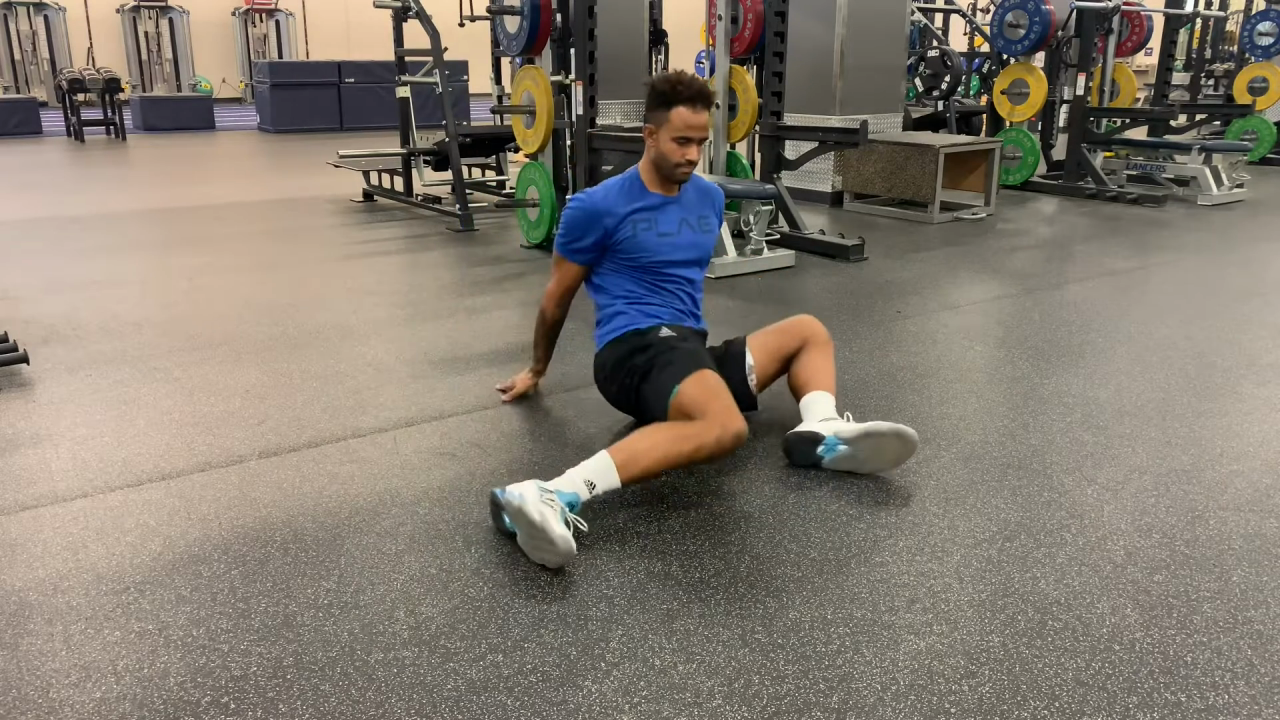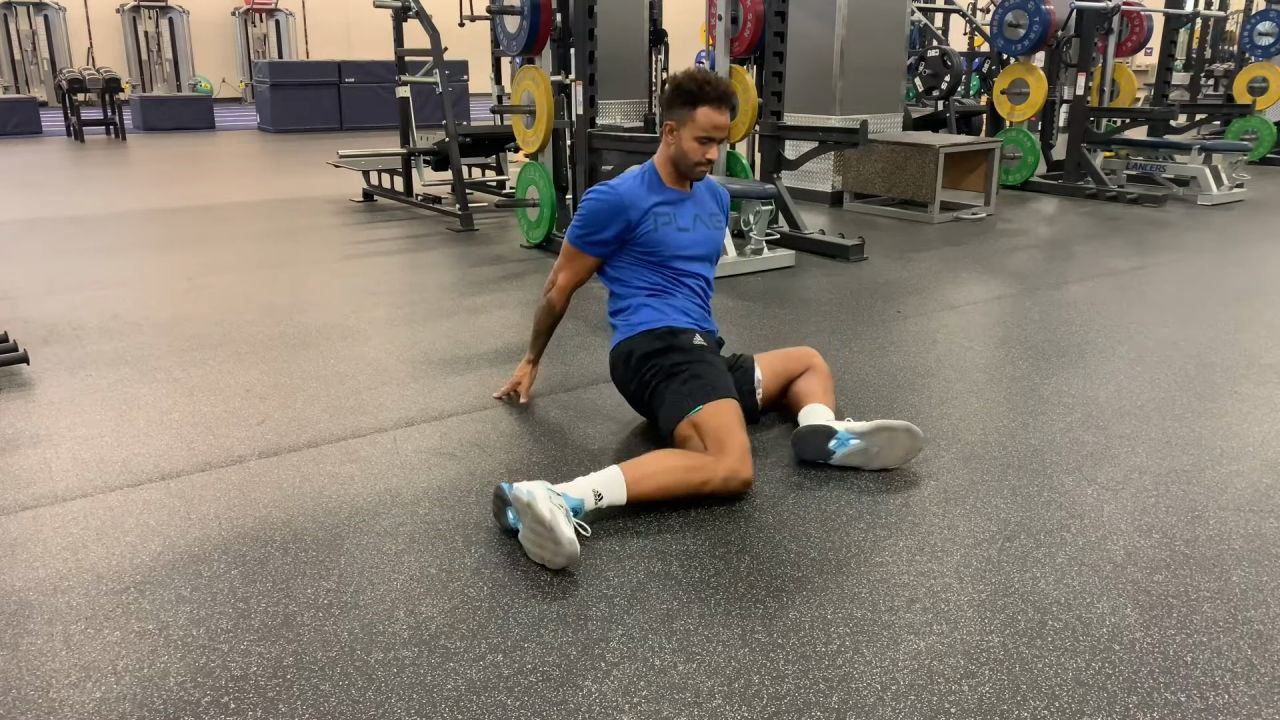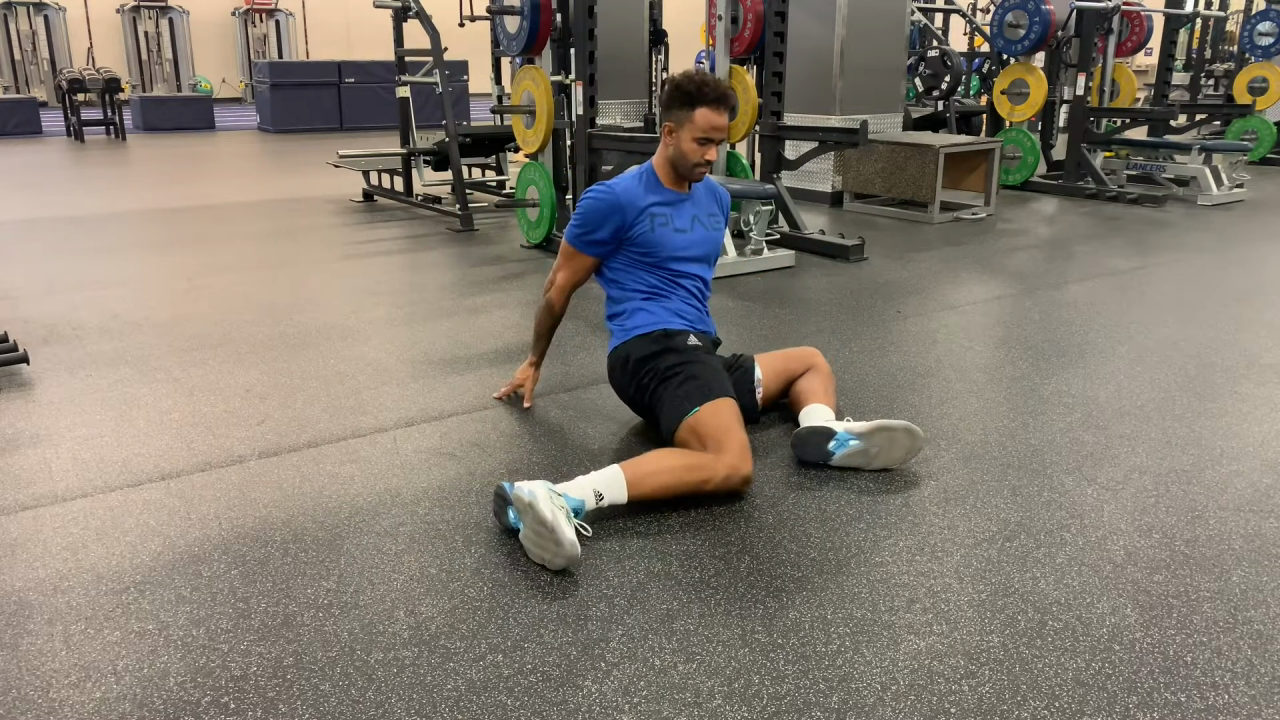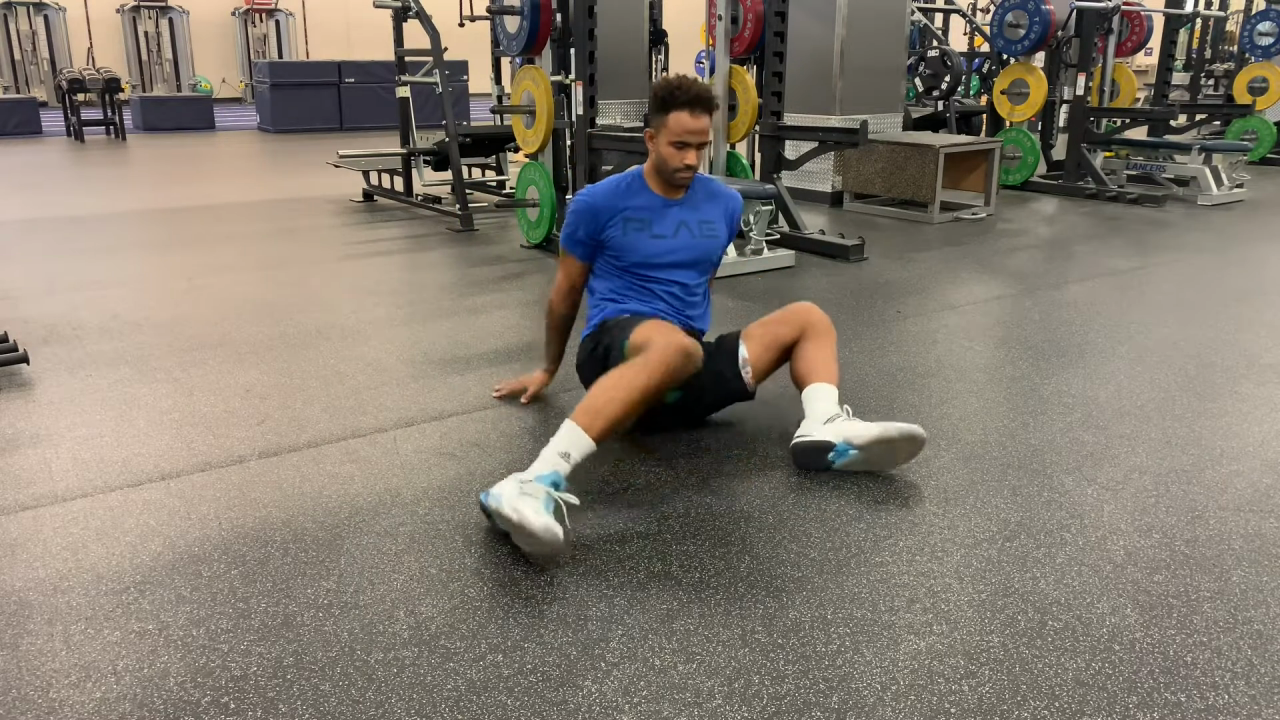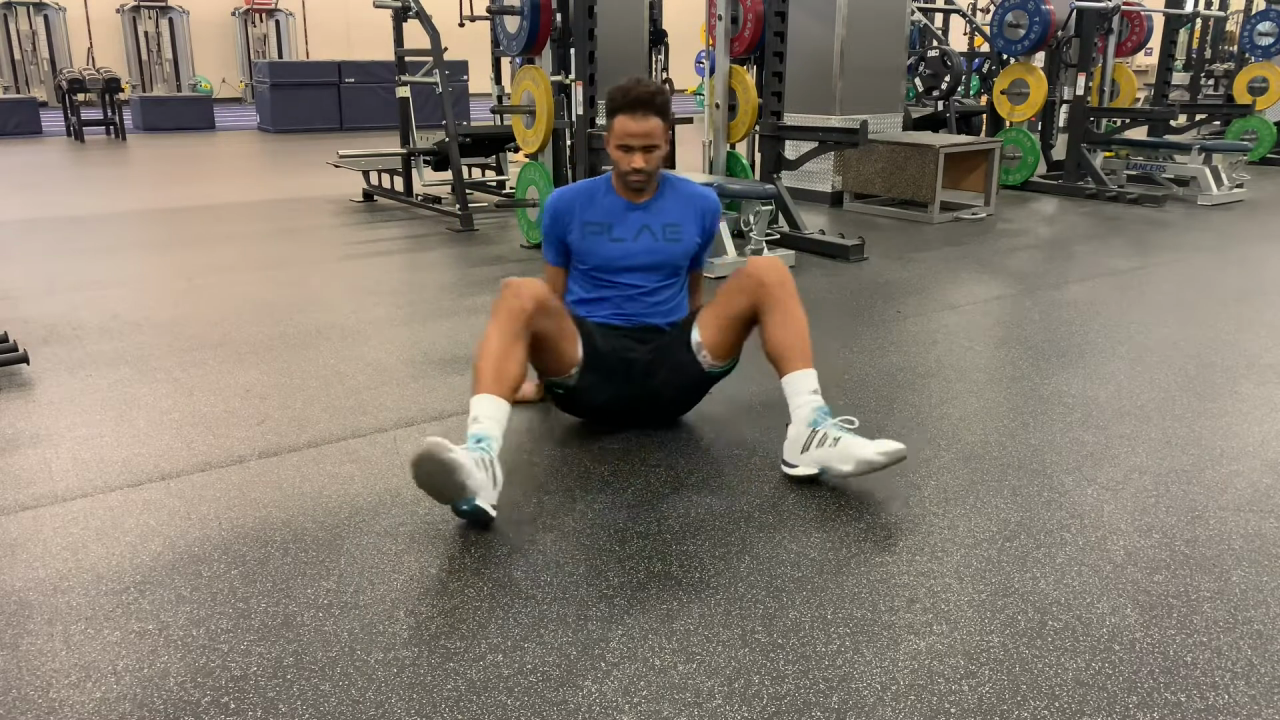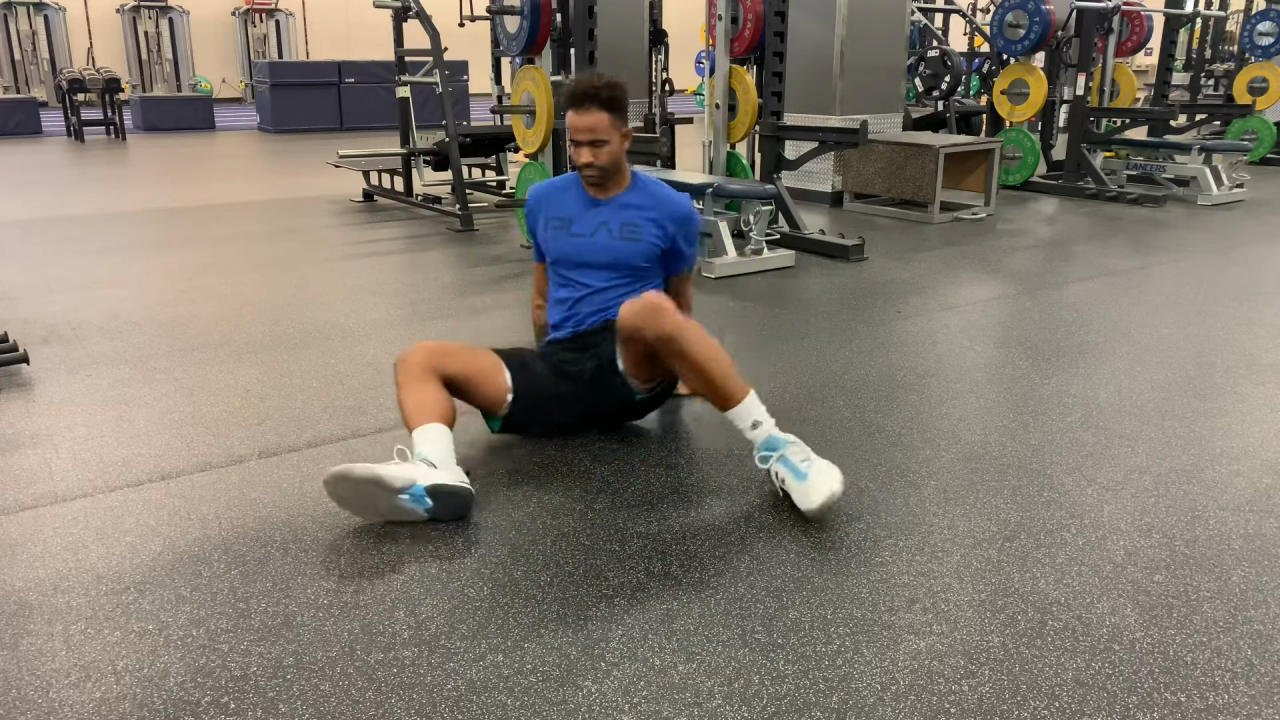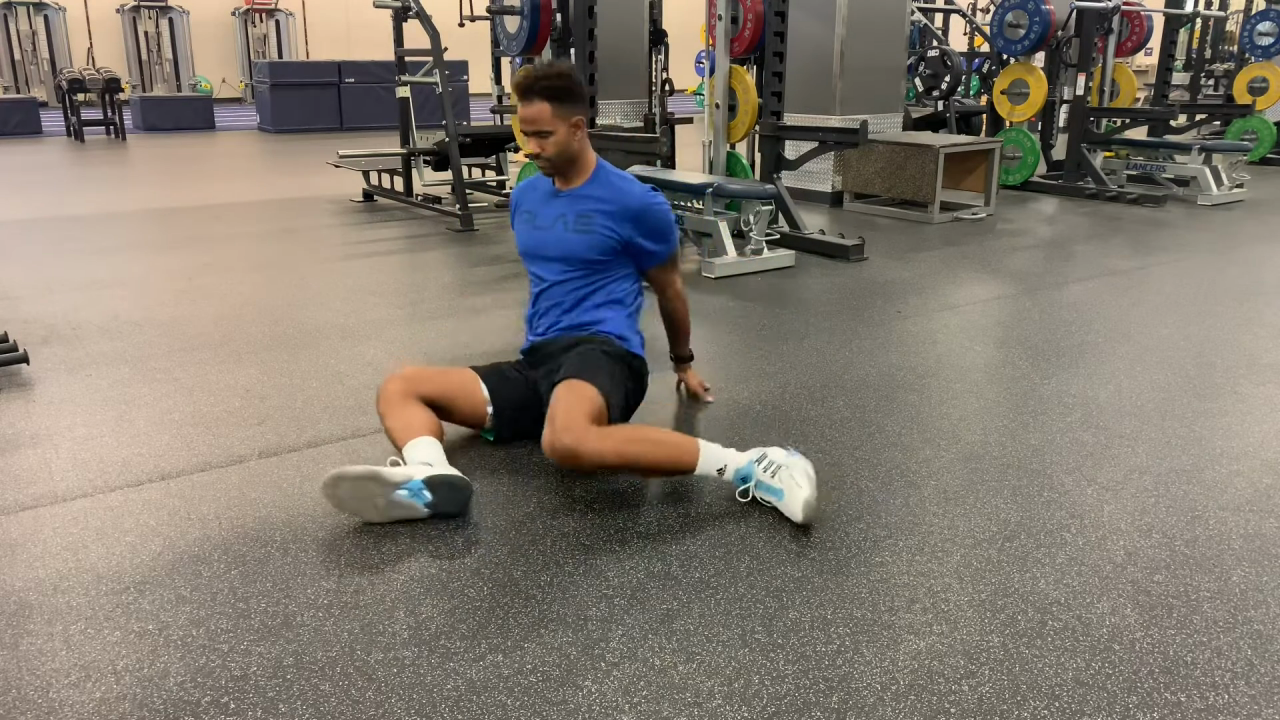
dt=0.4s
person 1, frame 1
left shoulder: (709, 199)
right shoulder: (598, 206)
right elbow: (557, 295)
right wrist: (536, 369)
left hip: (688, 349)
right hip: (635, 350)
left knee: (808, 331)
right knee: (725, 429)
left ankle: (823, 431)
right ankle: (553, 496)
person 1, frame 2
left shoulder: (715, 198)
right shoulder: (617, 199)
right elbow: (562, 285)
right wrist: (531, 360)
left hip: (696, 350)
right hip: (660, 349)
left knee: (809, 362)
right knee: (730, 471)
left ankle: (826, 434)
right ankle: (559, 501)
person 1, frame 3
left shoulder: (716, 199)
right shoulder: (615, 199)
right elbow: (560, 285)
right wrist: (534, 361)
left hip: (695, 351)
right hip: (658, 351)
left knee: (811, 361)
right knee: (730, 468)
left ankle: (825, 434)
right ankle: (560, 499)
person 1, frame 4
left shoulder: (725, 203)
right shoulder: (599, 203)
right elbow: (565, 290)
right wrist: (548, 369)
left hip: (689, 350)
right hip: (618, 348)
left knee: (808, 319)
right knee: (674, 348)
left ankle: (826, 433)
right ankle: (537, 485)
person 1, frame 5
left shoulder: (699, 205)
right shoulder: (567, 207)
right elbow: (556, 294)
right wrist: (516, 372)
left hip: (667, 369)
right hip: (589, 367)
left knee: (766, 274)
right knee: (520, 294)
left ankle: (809, 435)
right ankle: (479, 462)
person 1, frame 6
left shoulder: (671, 211)
right shoulder: (543, 201)
left elbow: (679, 299)
left wrist: (675, 367)
left hip: (631, 371)
right hip: (560, 368)
left knee: (646, 310)
right knee: (418, 362)
left ankle: (776, 448)
right ankle: (436, 478)
person 1, frame 7
left shoulder: (635, 204)
right shoulder: (525, 197)
left elbow: (669, 291)
left wrist: (683, 364)
left hip: (601, 356)
right hip: (536, 364)
left knee: (566, 441)
right knee: (398, 389)
left ankle: (748, 468)
right ankle: (429, 480)
